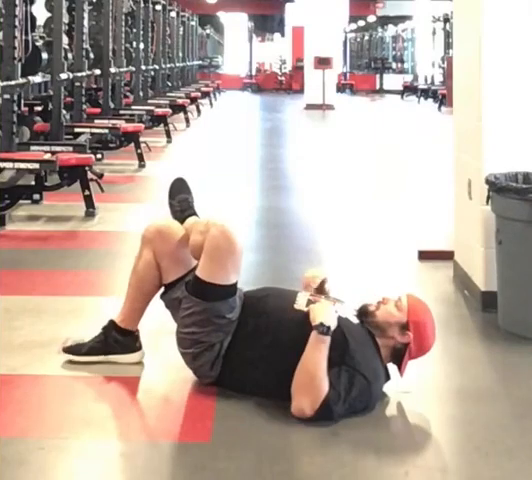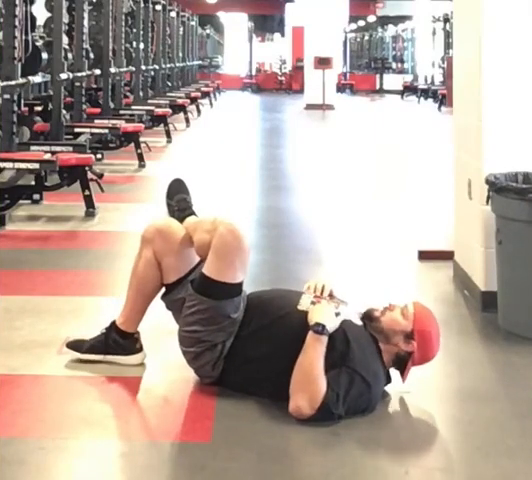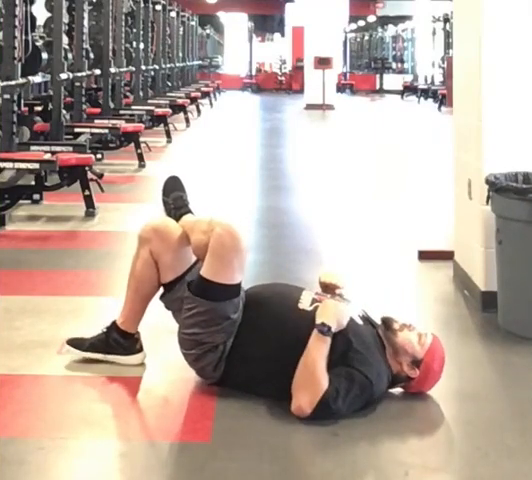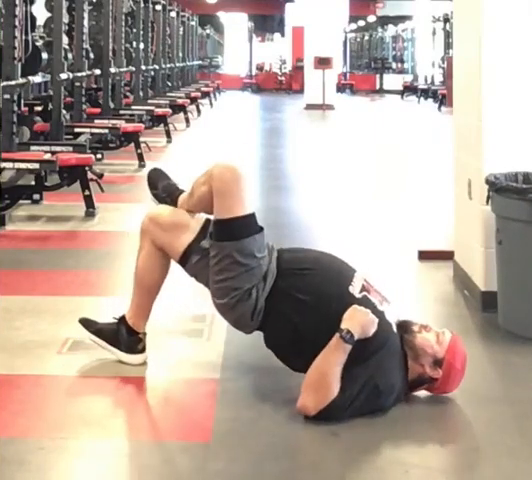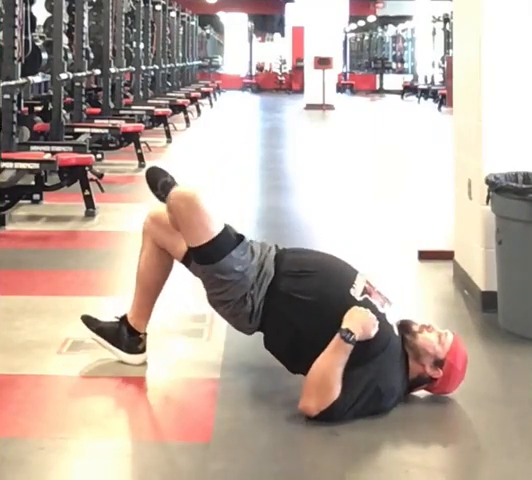
dt=1s
person 1, frame 1
left shoulder: (365, 374)
right shoulder: (359, 333)
left elbow: (304, 405)
left wrist: (322, 327)
right wrist: (319, 296)
left hip: (213, 349)
right hip: (236, 318)
left knee: (219, 236)
right knee: (158, 235)
left ankle: (189, 222)
right ankle: (121, 335)
person 1, frame 2
left shoulder: (365, 376)
right shoulder: (362, 331)
left elbow: (303, 405)
left wrist: (319, 329)
right wrist: (319, 294)
left hip: (215, 350)
right hip: (237, 320)
left knee: (227, 235)
right knee: (158, 235)
left ankle: (188, 221)
right ankle: (122, 338)
person 1, frame 3
left shoulder: (369, 374)
right shoulder: (368, 328)
left elbow: (304, 403)
left wrist: (326, 327)
right wrist: (330, 295)
left hip: (216, 349)
right hip: (239, 314)
left knee: (225, 238)
right knee: (155, 233)
left ankle: (186, 220)
right ankle: (123, 338)
person 1, frame 4
left shoulder: (384, 376)
right shoulder: (389, 335)
left elbow: (312, 404)
left wrist: (347, 335)
left hip: (251, 293)
right hip: (272, 270)
left knee: (225, 176)
right knee: (156, 223)
left ankle: (183, 202)
right ankle: (131, 334)
person 1, frame 5
left shoulder: (385, 378)
right shoulder: (388, 333)
left elbow: (313, 405)
left wrist: (348, 336)
left hip: (252, 294)
left knee: (183, 202)
right knee: (158, 225)
right ankle: (132, 333)
